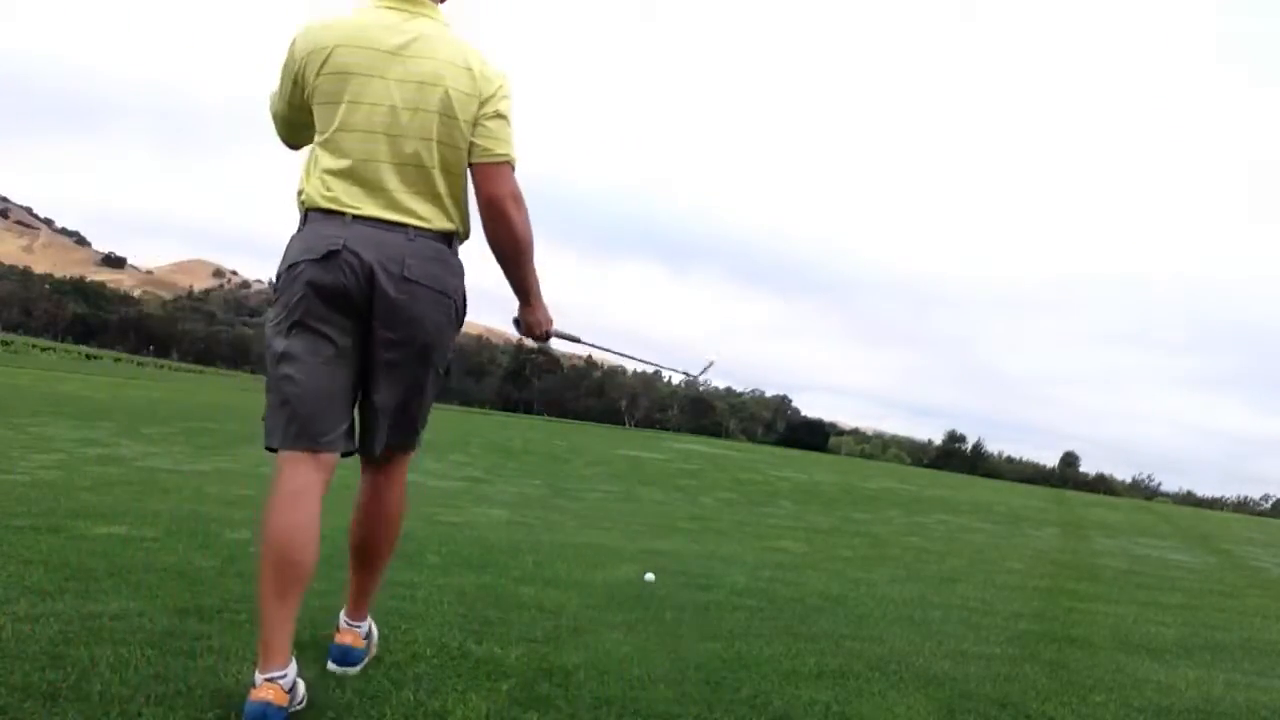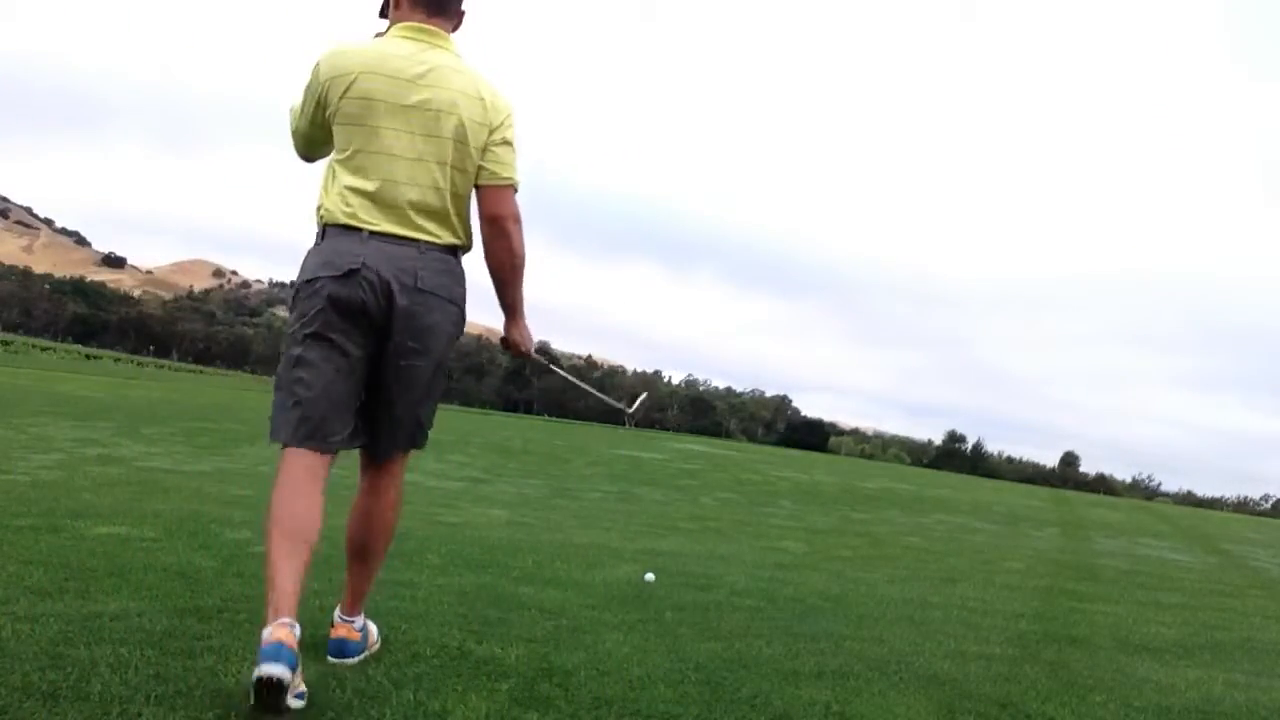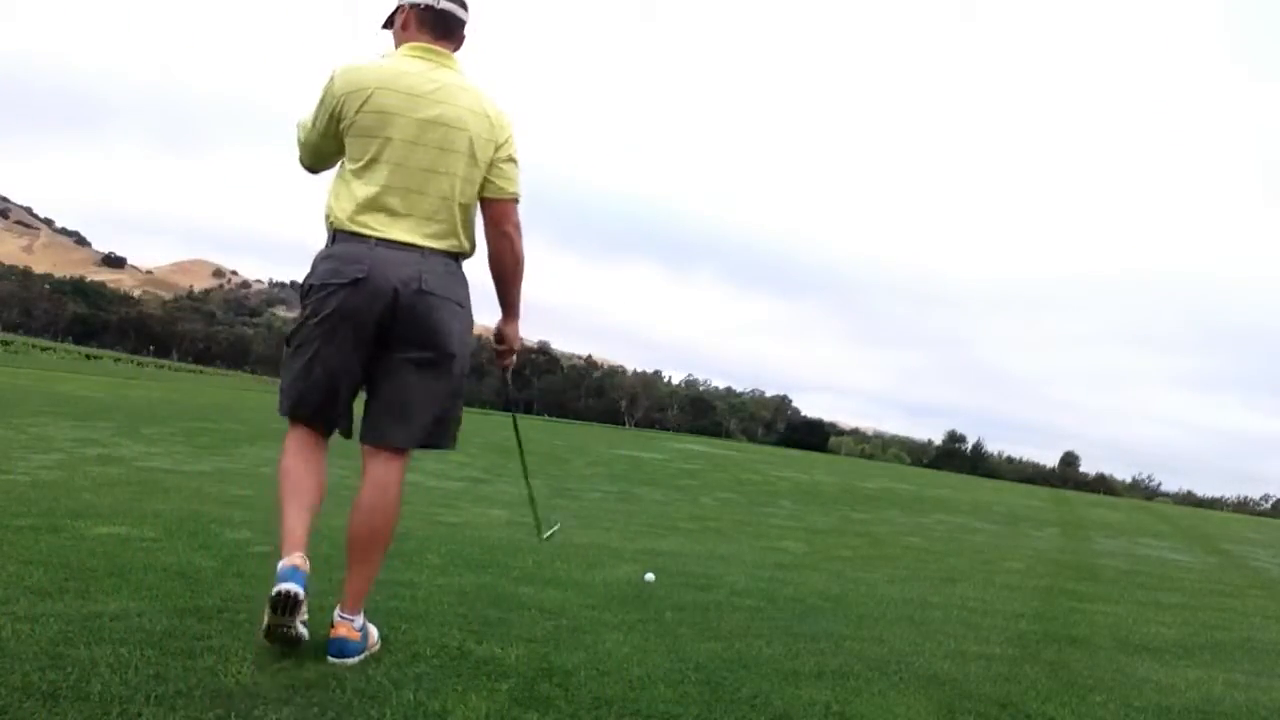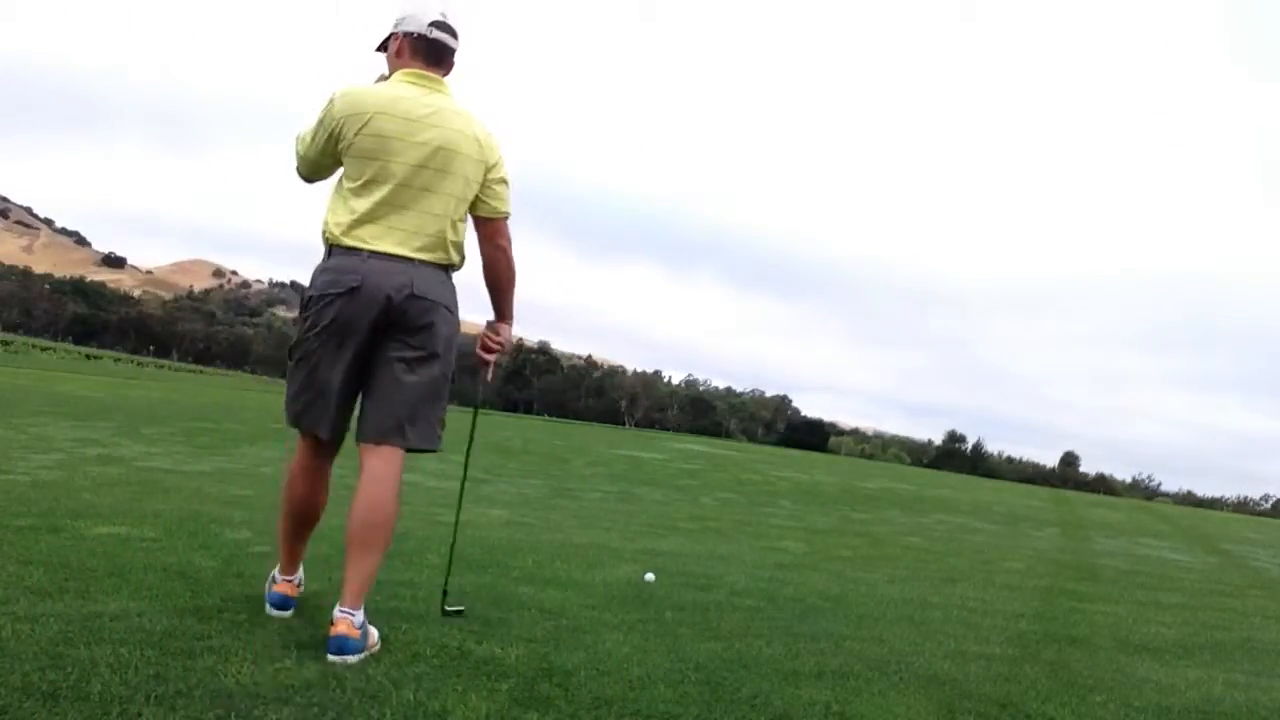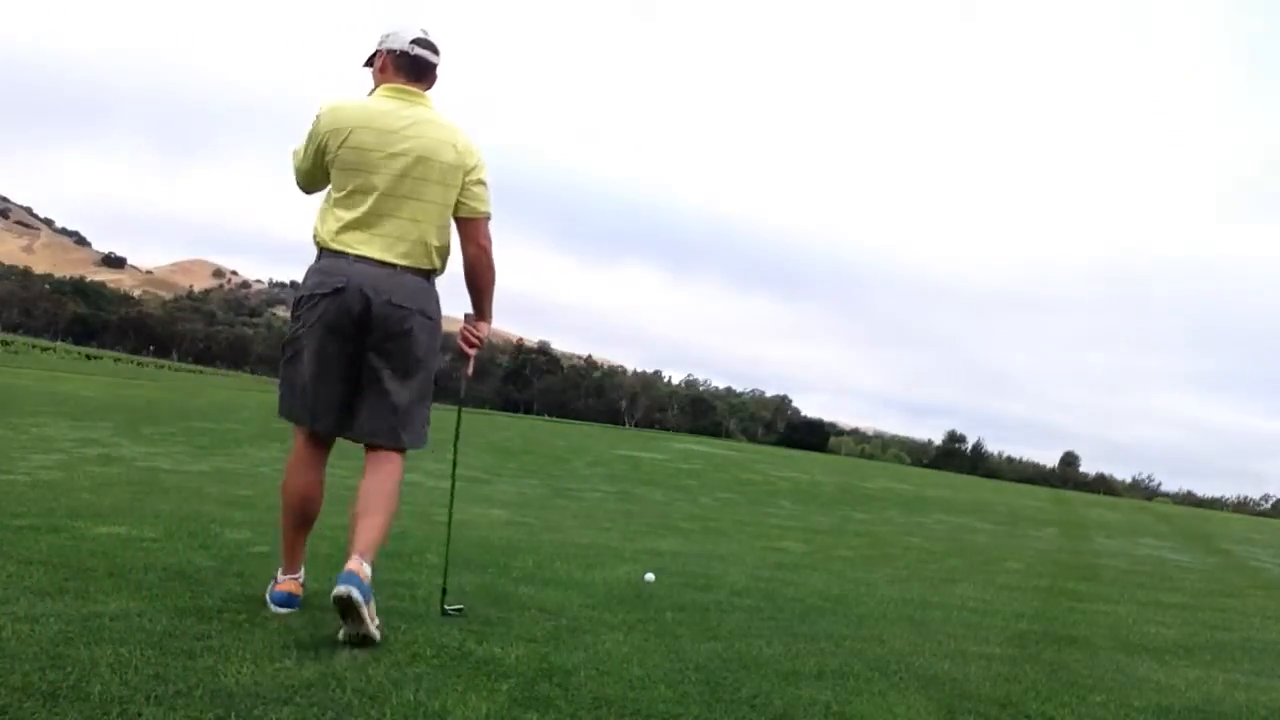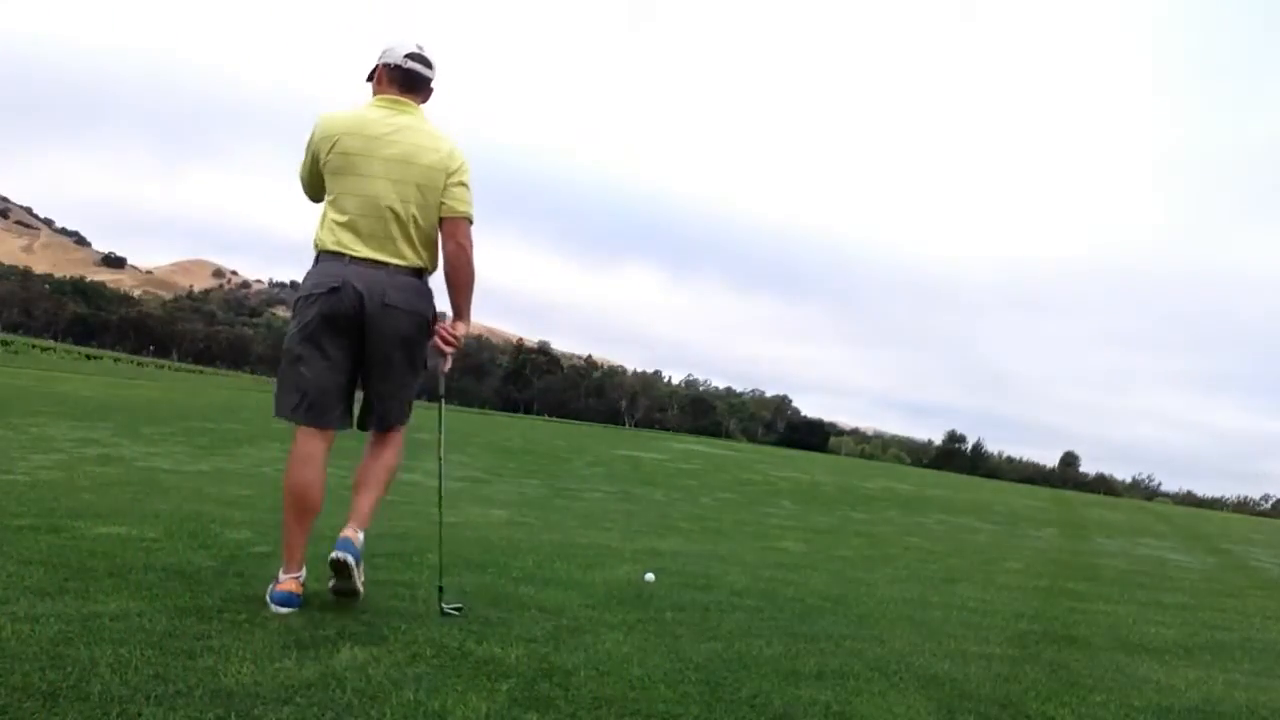
dt=0.2s
person 1, frame 1
right shoulder: (476, 71)
right elbow: (500, 202)
right wrist: (531, 298)
left hip: (327, 252)
right hip: (422, 270)
left knee: (304, 464)
right knee: (387, 461)
right ankle: (354, 627)
person 1, frame 2
left shoulder: (343, 64)
right shoulder: (485, 98)
left elbow: (306, 145)
right elbow: (502, 224)
right wrist: (514, 315)
left hip: (344, 264)
right hip: (431, 283)
left knee: (308, 450)
right knee: (384, 461)
left ankle: (282, 630)
right ankle: (350, 621)
person 1, frame 3
left shoulder: (355, 79)
right shoulder: (487, 115)
left elbow: (311, 156)
right elbow: (504, 230)
right wrist: (510, 317)
left hip: (351, 266)
right hip: (435, 284)
left knee: (306, 427)
right knee: (386, 456)
left ankle: (293, 565)
right ankle: (349, 621)
person 1, frame 4
left shoulder: (353, 102)
right shoulder: (478, 137)
left elbow: (307, 168)
right elbow: (497, 243)
right wrist: (501, 320)
left hip: (348, 277)
right hip: (426, 294)
left knee: (316, 440)
right knee: (385, 455)
left ankle: (287, 577)
right ankle: (349, 617)
person 1, frame 5
left shoulder: (338, 117)
right shoulder: (458, 145)
left elbow: (305, 180)
right elbow: (477, 244)
right wrist: (481, 317)
left hip: (336, 281)
right hip: (409, 296)
left knee: (312, 440)
right knee: (386, 451)
left ankle: (289, 578)
right ankle: (356, 572)
person 1, frame 6
left shoulder: (333, 127)
right shoulder: (445, 151)
right elbow: (457, 243)
right wrist: (460, 316)
left hip: (333, 279)
right hip: (403, 294)
left knee: (313, 431)
right knee: (388, 428)
left ankle: (290, 576)
right ankle: (352, 538)
